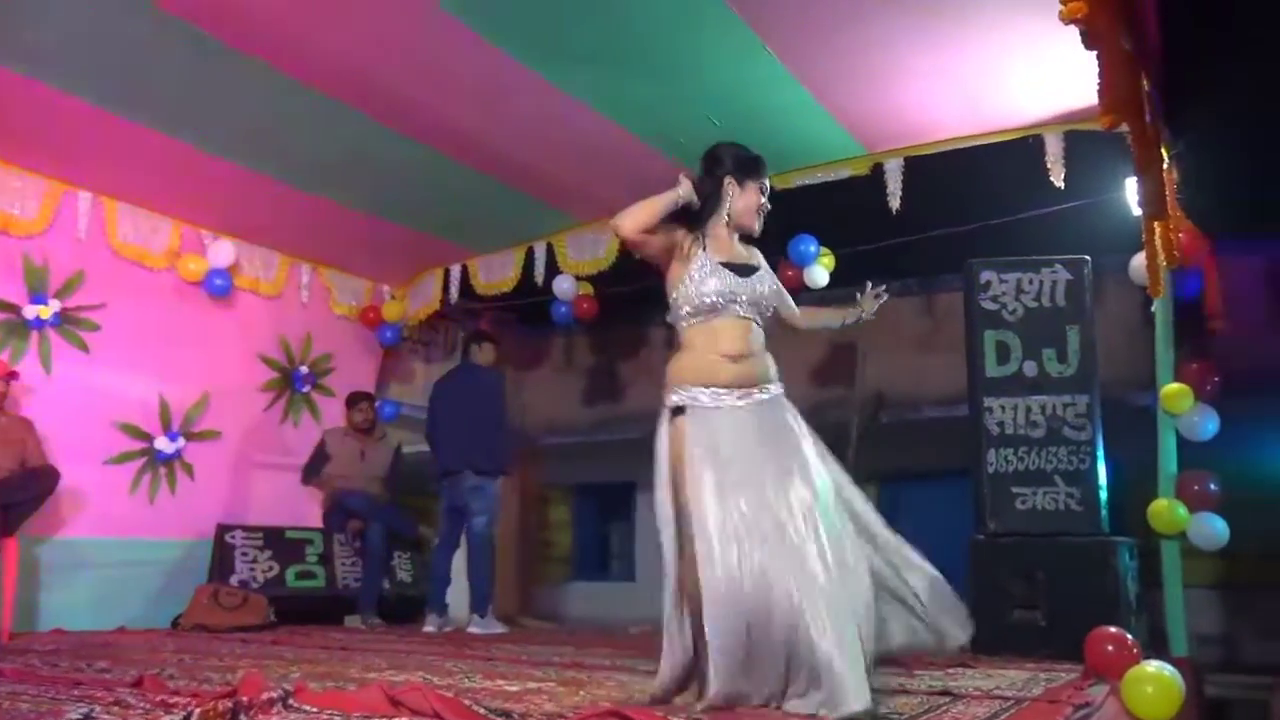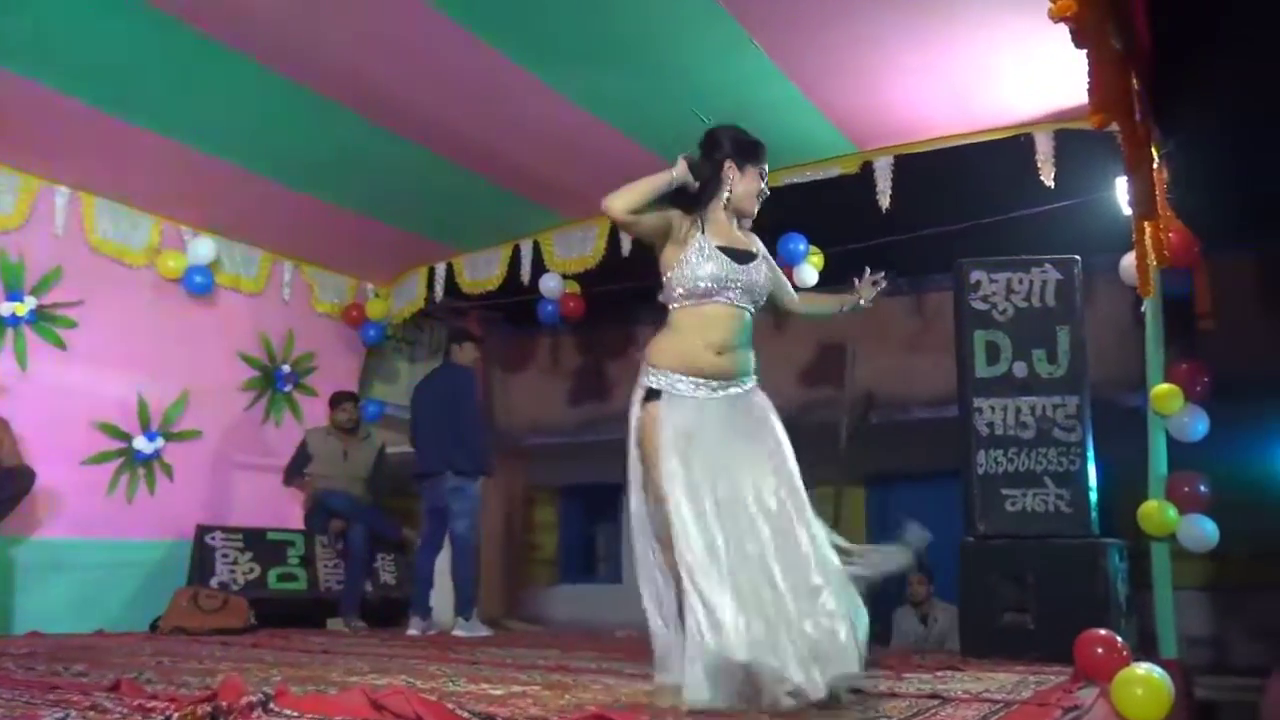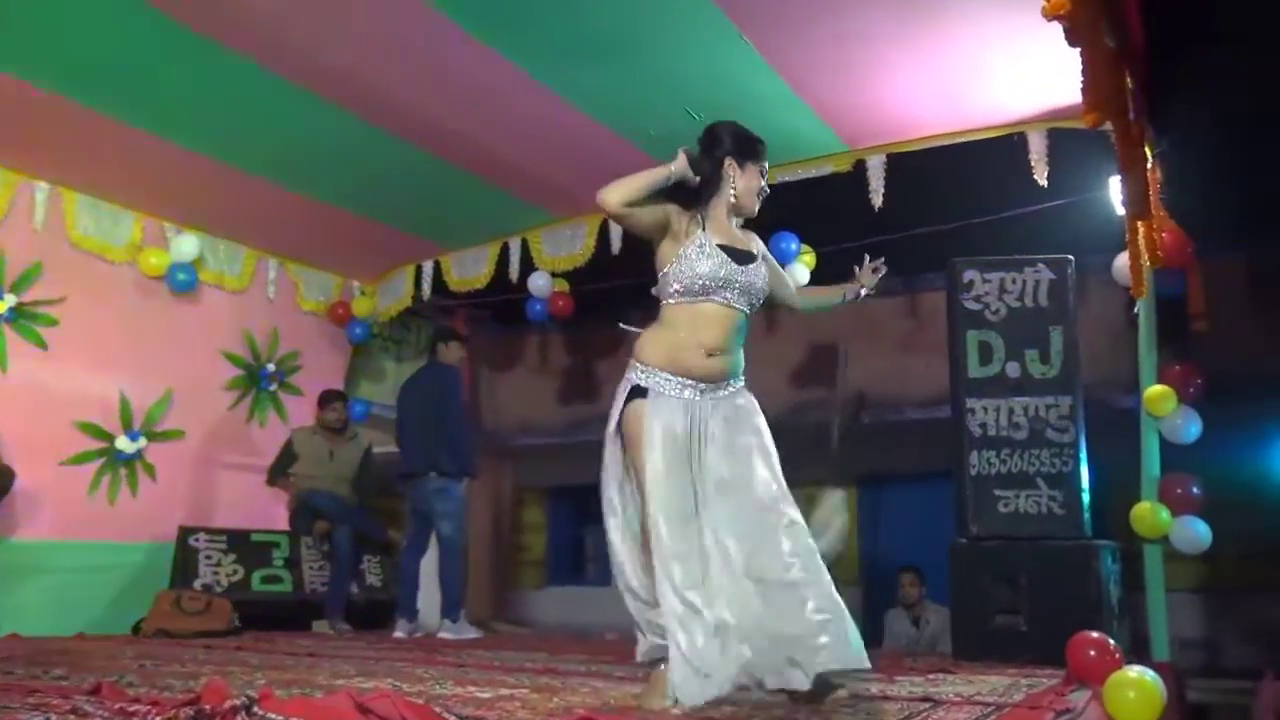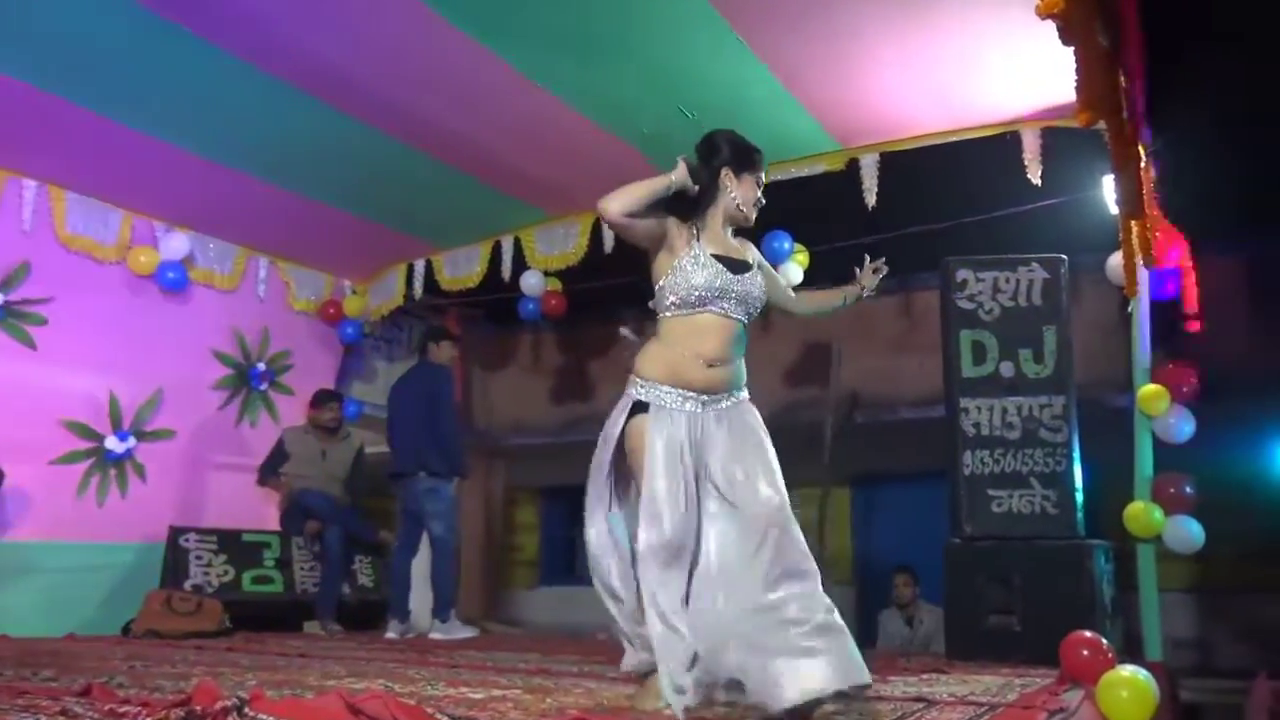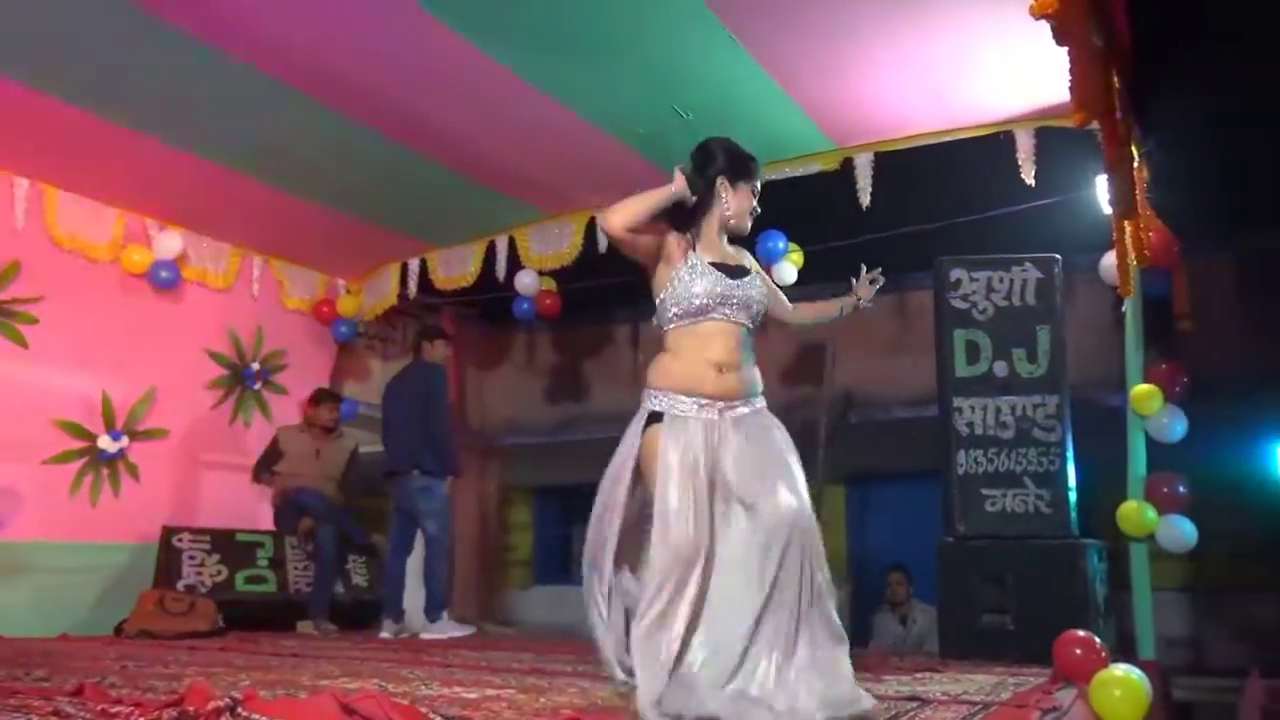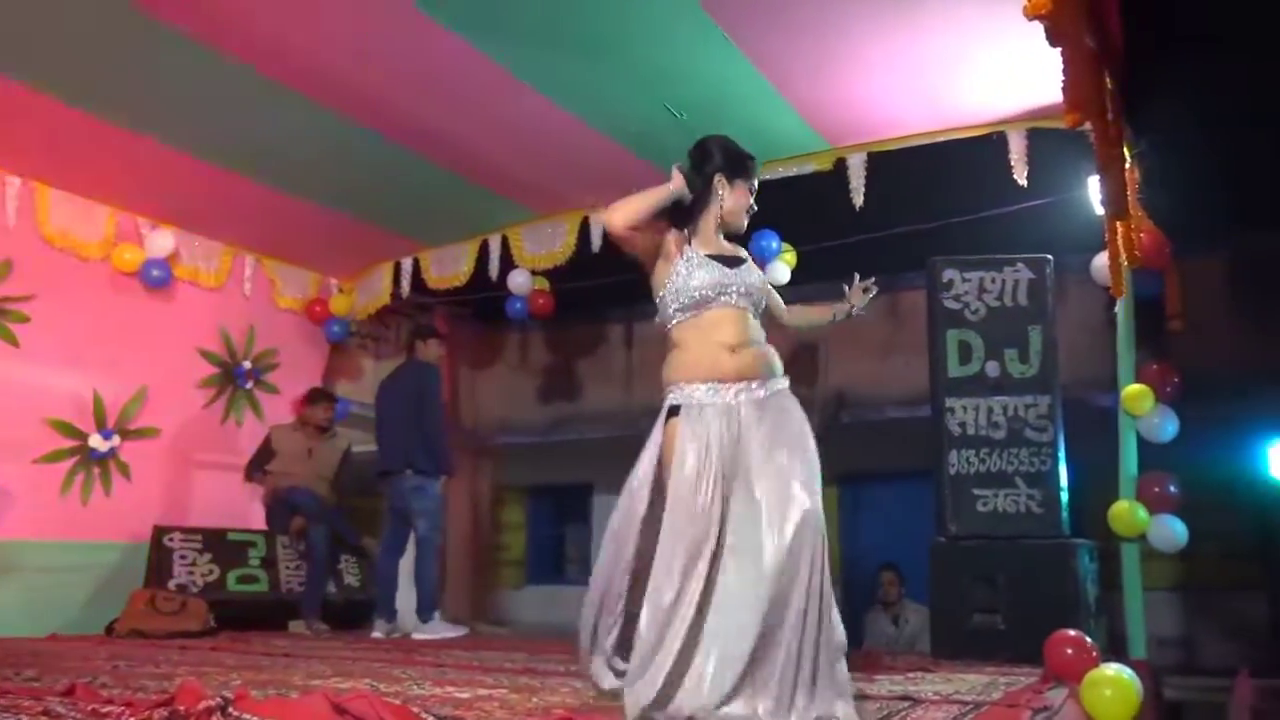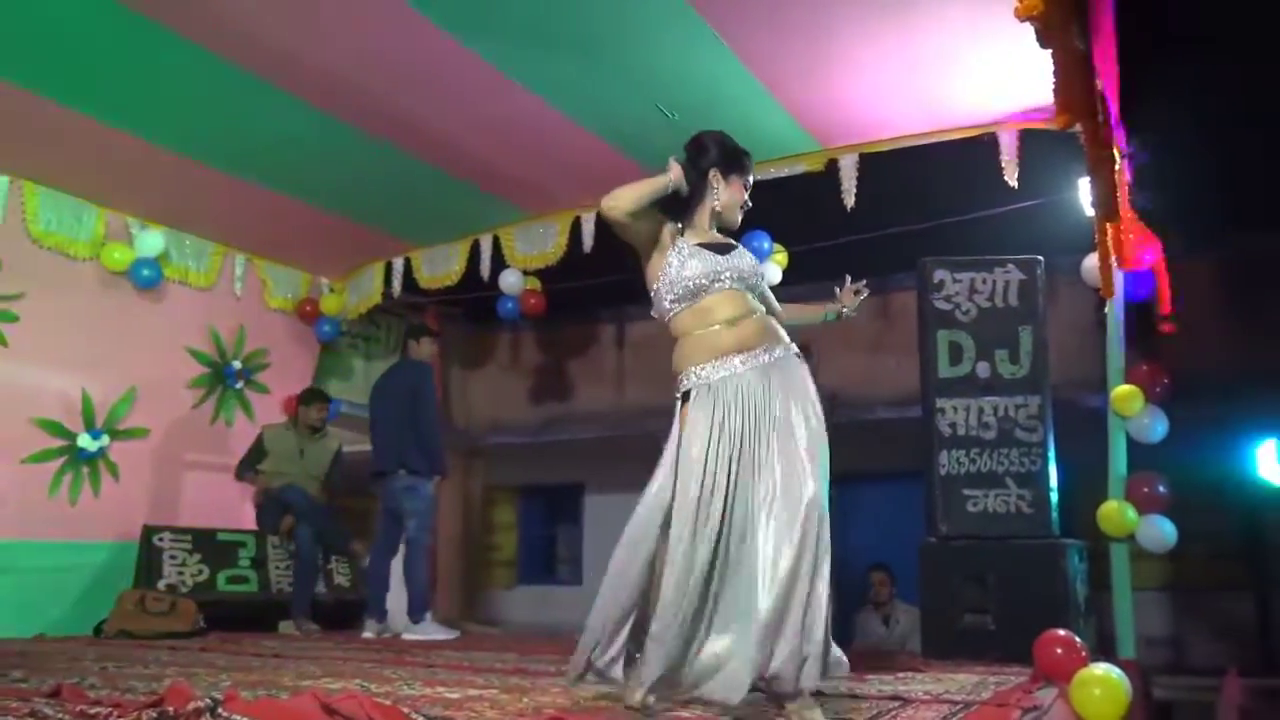
dt=0.1s
person 1, frame 1
left shoulder: (758, 260)
right shoulder: (681, 248)
left elbow: (799, 317)
right elbow: (626, 228)
left wrist: (860, 312)
right wrist: (682, 195)
left hip: (764, 408)
right hip: (698, 409)
left knee: (805, 522)
right knee: (710, 537)
left ankle: (817, 673)
right ankle: (698, 666)
person 1, frame 2
left shoulder: (752, 246)
right shoulder: (678, 227)
left elbow: (794, 302)
right elbow: (613, 208)
left wrist: (854, 298)
right wrist: (679, 177)
left hip: (735, 399)
right hip: (672, 394)
left knee: (772, 516)
right knee: (686, 527)
left ankle: (793, 659)
right ankle: (687, 665)
person 1, frame 3
left shoulder: (752, 245)
right shoulder: (676, 222)
left elbow: (796, 297)
right elbow: (609, 201)
left wrist: (853, 289)
right wrist: (676, 171)
left hip: (726, 398)
right hip: (660, 391)
left knee: (760, 508)
right knee: (667, 527)
left ankle: (794, 656)
right ankle: (669, 661)
person 1, frame 4
left shoulder: (748, 254)
right shoulder: (671, 233)
left elbow: (795, 302)
right elbow: (611, 210)
left wrist: (854, 291)
right wrist: (674, 181)
left hip: (728, 410)
right hip: (662, 405)
left knee: (763, 520)
right knee: (665, 537)
left ankle: (792, 667)
right ankle: (661, 669)
person 1, frame 5
left shoulder: (746, 262)
right shoulder: (669, 247)
left elbow: (790, 313)
right elbow: (614, 224)
left wrist: (851, 302)
right wrist: (675, 191)
left hip: (745, 418)
right hip: (679, 416)
left knee: (784, 525)
right knee: (675, 548)
person 1, frame 6
left shoulder: (742, 258)
right shoulder: (667, 244)
left elbow: (785, 315)
right elbow: (614, 222)
left wrist: (844, 308)
right wrist: (674, 189)
left hip: (768, 403)
right hip: (697, 410)
left knee: (790, 532)
right knee: (683, 542)
person 1, frame 7
left shoulder: (736, 248)
right shoulder: (662, 236)
right elbow: (613, 206)
left wrist: (835, 307)
right wrist: (671, 181)
left hip: (779, 380)
right hip: (712, 393)
left knee: (789, 517)
right knee: (688, 526)
right ankle: (647, 662)
person 2, frame 1
left shoulder: (442, 384)
right shoulder: (485, 377)
left elbow: (431, 432)
right elbow: (495, 425)
right wrist: (501, 465)
left hip: (449, 473)
right hip: (479, 472)
left knee: (446, 542)
right knee: (480, 542)
left ankle: (435, 614)
right ankle: (480, 615)
person 2, frame 2
left shoulder: (425, 384)
right shoulder: (463, 377)
left elbow: (415, 433)
right elbow: (473, 425)
right wrist: (482, 466)
left hip: (430, 474)
right hip: (460, 473)
left knee: (429, 544)
right knee: (464, 543)
left ankle: (419, 617)
right ankle: (465, 618)
person 2, frame 3
left shoulder: (410, 384)
right shoulder: (448, 376)
left elbow: (401, 432)
right elbow: (457, 426)
right wrist: (467, 467)
left hip: (414, 475)
right hip: (443, 474)
left knee: (414, 545)
right knee: (452, 544)
left ankle: (406, 619)
right ankle: (453, 619)
person 2, frame 4
left shoulder: (402, 383)
right shoulder: (439, 375)
left elbow: (392, 431)
right elbow: (447, 426)
right wrist: (458, 467)
left hip: (405, 474)
right hip: (433, 474)
left knee: (405, 545)
right knee: (444, 544)
left ankle: (397, 619)
right ankle: (443, 619)
person 2, frame 5
left shoulder: (396, 382)
right shoulder: (433, 375)
left elbow: (387, 430)
right elbow: (440, 425)
right wrist: (450, 467)
left hip: (399, 473)
right hip: (426, 473)
left knee: (398, 546)
right knee: (437, 543)
left ankle: (392, 619)
right ankle: (436, 619)
person 2, frame 6
left shoulder: (390, 381)
right shoulder: (427, 374)
left elbow: (381, 429)
right elbow: (434, 424)
right wrist: (444, 467)
left hip: (392, 472)
right hip: (420, 472)
left knee: (391, 545)
right knee: (428, 543)
left ankle: (384, 619)
right ankle: (428, 619)
person 2, frame 7
left shoulder: (384, 380)
right shoulder: (420, 373)
right elbow: (428, 423)
right wrist: (438, 466)
left hip: (386, 471)
right hip: (413, 472)
left knee: (384, 545)
right knee: (417, 543)
left ankle: (375, 619)
right ankle: (419, 620)
person 3, frame 1
left shoulder: (391, 445)
right shoulder: (332, 439)
right elbow: (308, 474)
left wrist: (364, 517)
right wrist: (328, 487)
left hip: (375, 513)
right hip: (340, 513)
left knee: (377, 531)
right knee: (350, 498)
left ankle: (368, 610)
right ankle: (419, 532)
person 3, frame 2
left shoulder: (374, 445)
right shoulder: (314, 439)
right elbow: (290, 475)
left wrist: (346, 517)
right wrist: (309, 488)
left hip: (357, 515)
right hip: (322, 514)
left knee: (359, 532)
right knee: (332, 498)
left ankle: (350, 613)
right ankle: (402, 534)
person 3, frame 3
left shoulder: (361, 445)
right shoulder: (299, 438)
left elbow: (361, 491)
right elbow: (274, 475)
left wrist: (331, 518)
right wrist: (293, 487)
left hip: (342, 515)
right hip: (307, 514)
left knee: (344, 533)
right knee: (317, 497)
left ankle: (335, 615)
right ankle: (387, 535)
person 3, frame 4
left shoulder: (353, 445)
right shoulder: (291, 437)
left elbow: (354, 492)
right elbow: (264, 474)
left wrist: (322, 518)
right wrist: (284, 487)
left hip: (334, 516)
right hip: (298, 515)
left knee: (335, 533)
right knee: (309, 497)
left ankle: (326, 615)
right ankle: (379, 537)
person 3, frame 5
left shoulder: (347, 445)
right shoulder: (286, 436)
left elbow: (348, 491)
right elbow: (259, 471)
left wrist: (316, 516)
right wrist: (277, 483)
left hip: (326, 514)
right hip: (291, 512)
left knee: (327, 532)
right knee: (305, 495)
left ankle: (319, 615)
right ankle: (369, 539)
person 3, frame 6
left shoulder: (340, 445)
right shoulder: (279, 435)
right elbow: (251, 470)
left wrist: (308, 514)
right wrist: (270, 482)
left hip: (320, 514)
right hip: (284, 512)
left knee: (319, 532)
right knee: (297, 495)
left ankle: (311, 615)
right ankle: (361, 542)
person 3, frame 7
left shoulder: (332, 446)
right shoulder: (271, 434)
left elbow: (331, 492)
right elbow: (242, 470)
left wrist: (296, 514)
right wrist: (259, 481)
left hip: (308, 514)
right hip: (273, 511)
left knee: (306, 531)
right knee: (290, 492)
left ankle: (301, 615)
right ankle: (351, 546)
